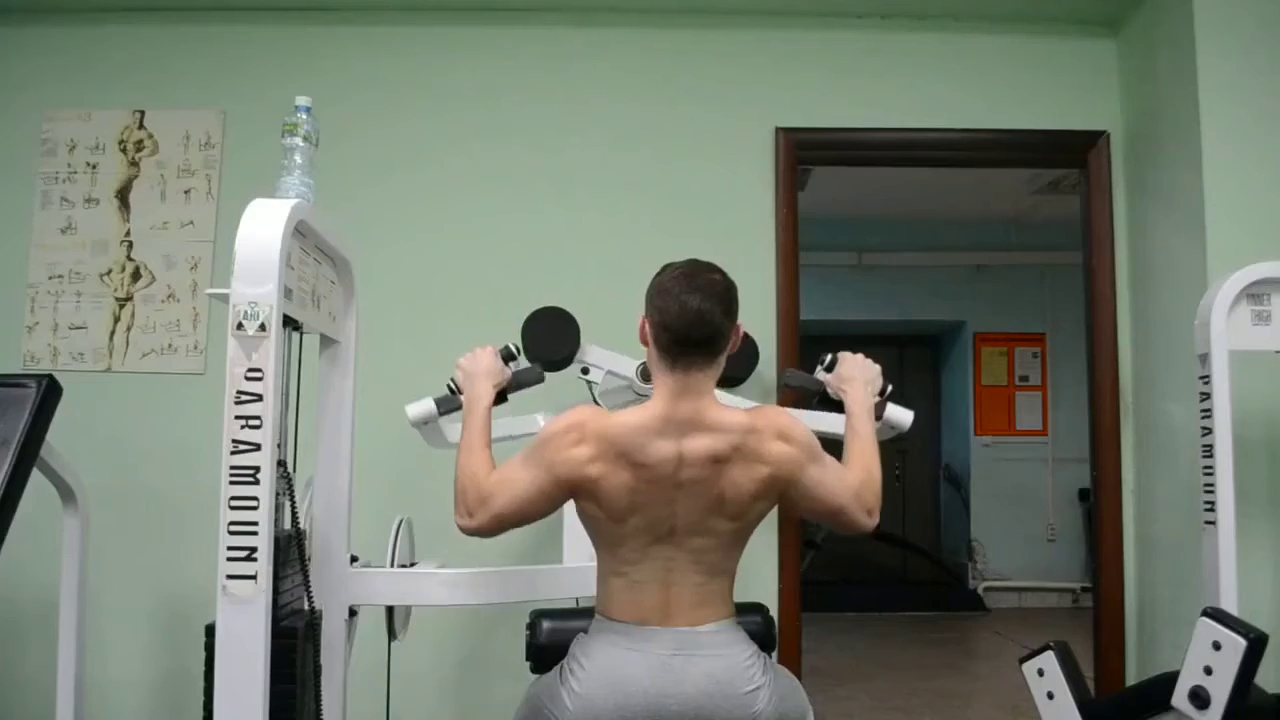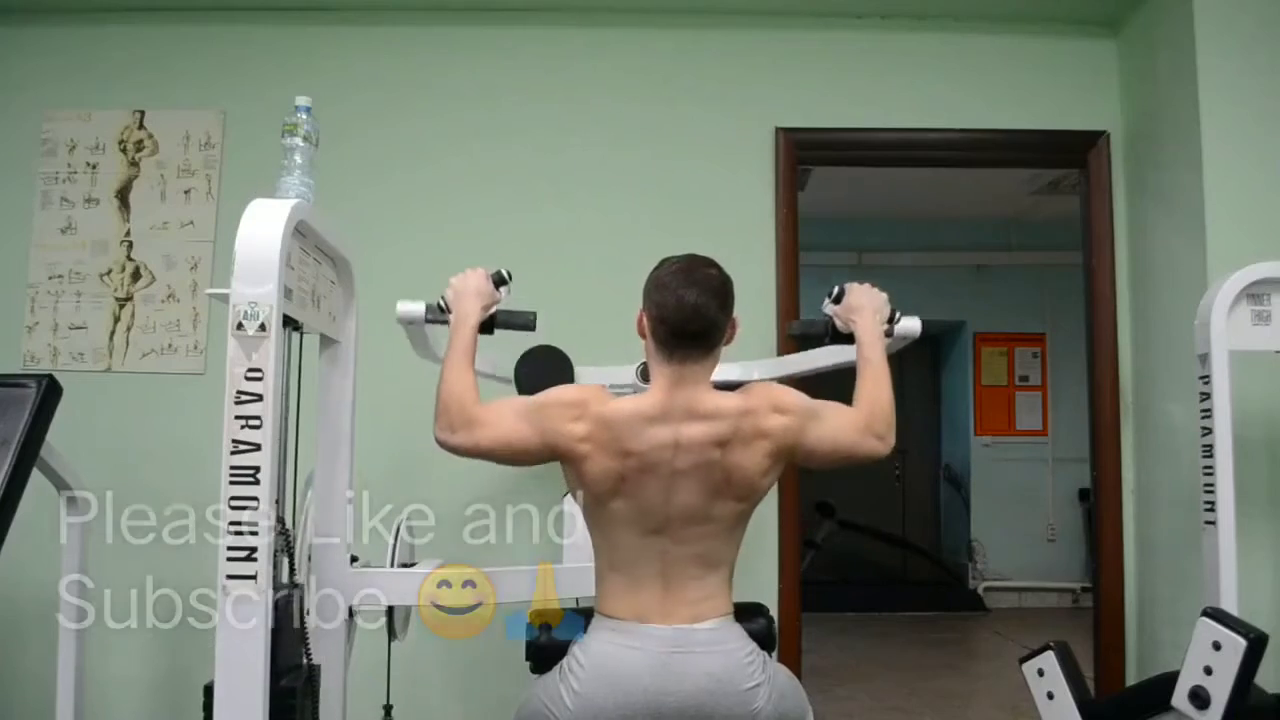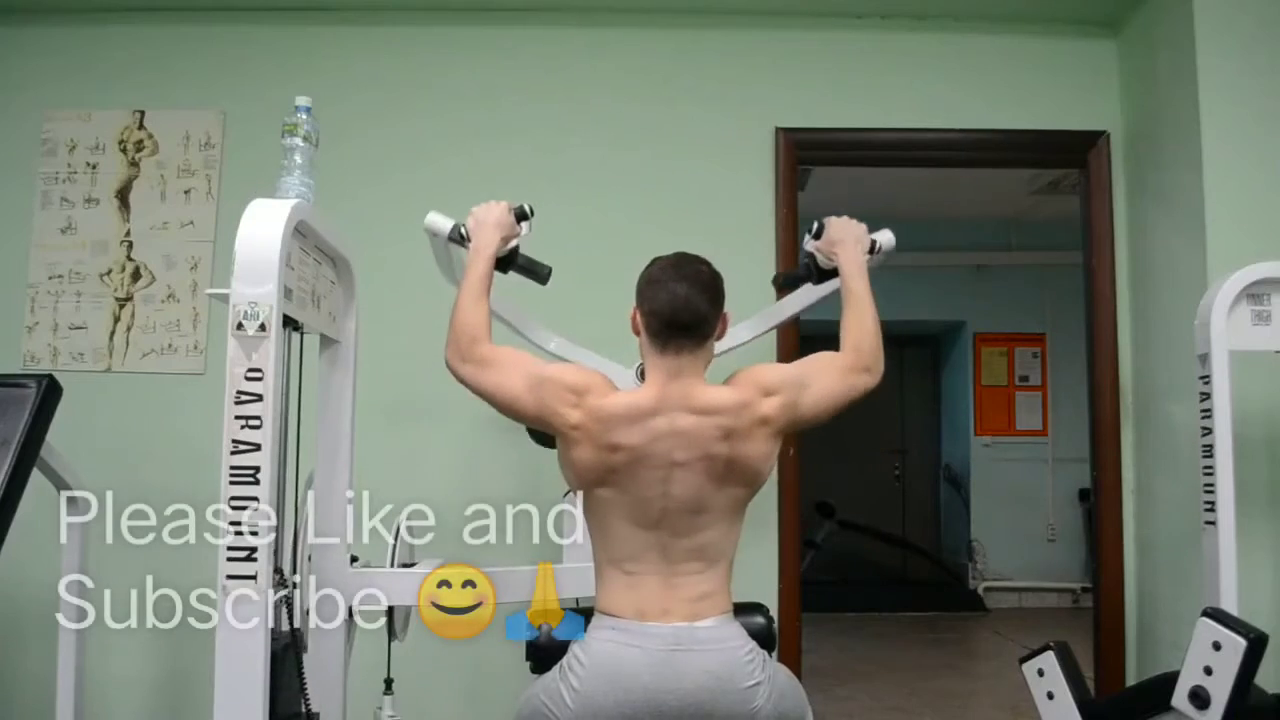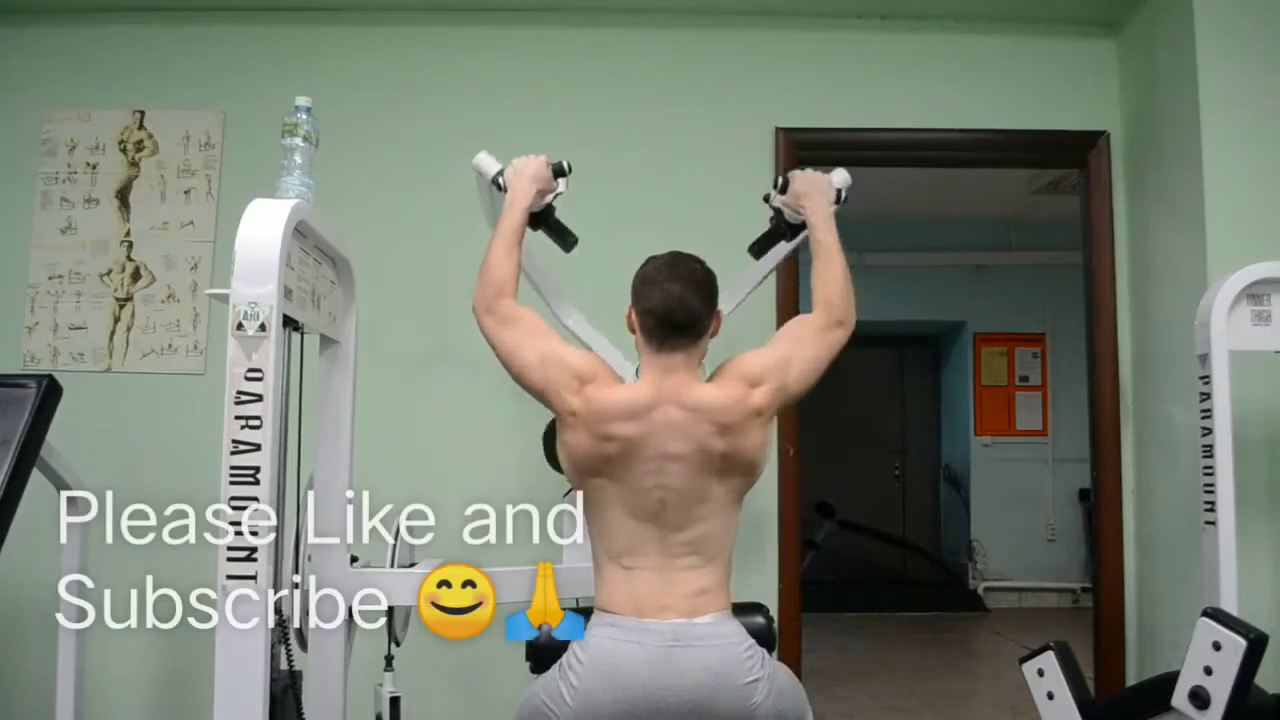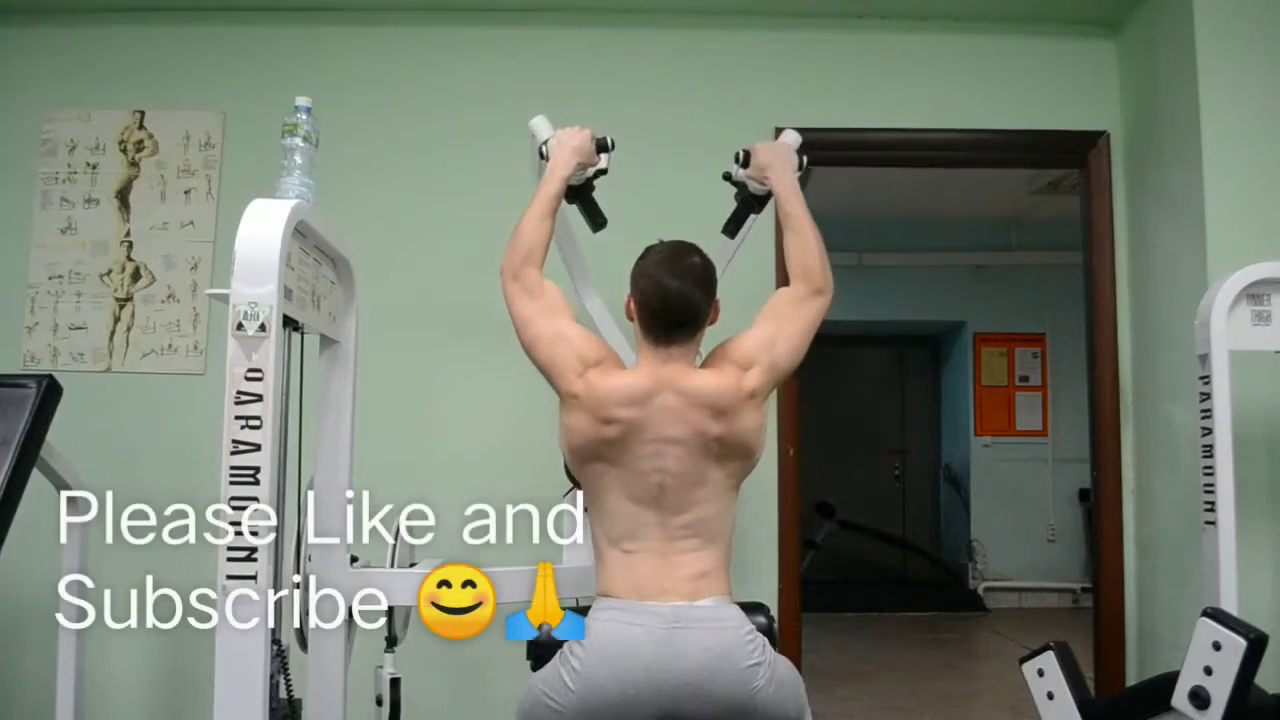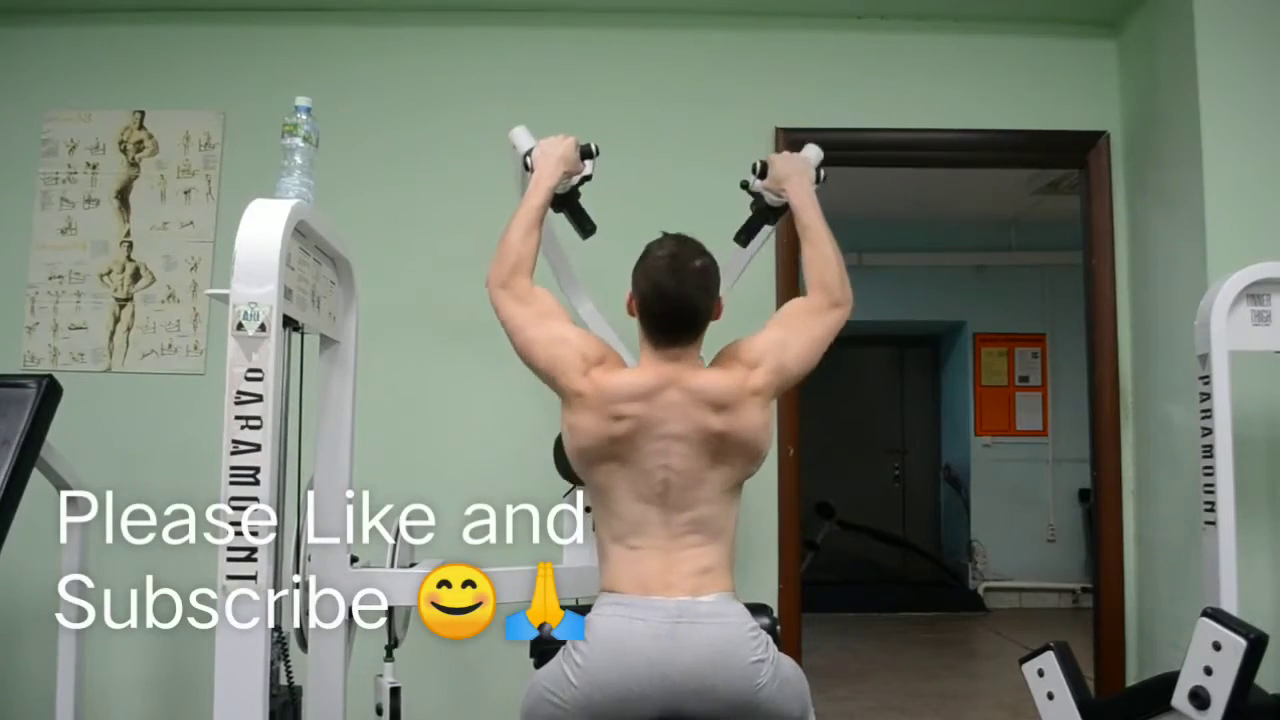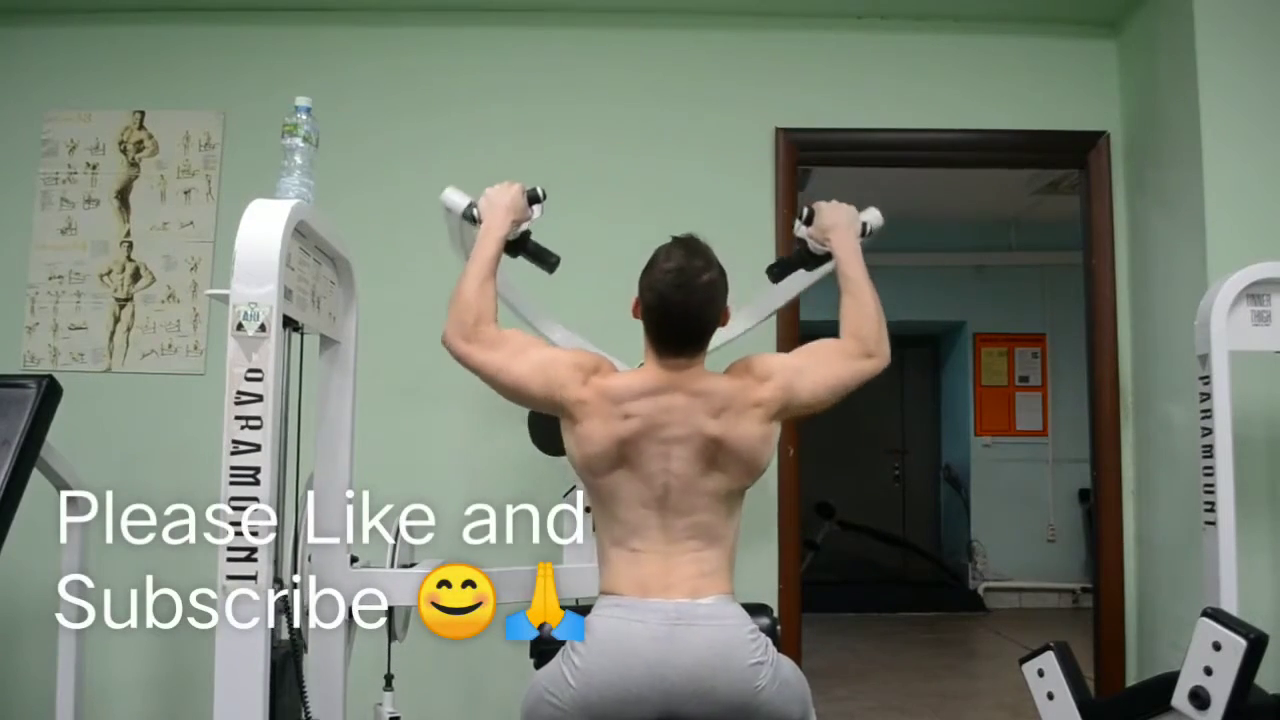
dt=0.3s
person 1, frame 1
left shoulder: (582, 440)
right shoulder: (773, 442)
left elbow: (474, 514)
right elbow: (863, 512)
left wrist: (479, 394)
right wrist: (859, 397)
left hip: (609, 677)
right hip: (726, 678)
person 1, frame 2
left shoulder: (582, 423)
right shoulder: (767, 422)
left elbow: (455, 427)
right elbow: (877, 434)
left wrist: (467, 313)
right wrist: (868, 327)
left hip: (610, 671)
right hip: (724, 671)
person 1, frame 3
left shoulder: (581, 411)
right shoulder: (759, 410)
left elbow: (466, 357)
right elbow: (864, 367)
left wrist: (485, 244)
right wrist: (850, 260)
left hip: (609, 667)
right hip: (724, 666)
person 1, frame 4
left shoulder: (586, 403)
right shoulder: (746, 403)
left elbow: (493, 307)
right elbow: (834, 318)
left wrist: (519, 198)
right wrist: (817, 210)
left hip: (610, 665)
right hip: (721, 663)
person 1, frame 5
left shoulder: (588, 388)
right shoulder: (740, 388)
left elbow: (520, 275)
right elbow: (813, 287)
left wrist: (560, 168)
right wrist: (782, 179)
left hip: (610, 649)
right hip: (722, 646)
person 1, frame 6
left shoulder: (589, 385)
right shoulder: (748, 386)
left elbow: (507, 286)
right elbow: (833, 300)
left wrist: (545, 179)
right wrist: (800, 191)
left hip: (614, 644)
right hip: (725, 643)
person 1, frame 7
left shoulder: (587, 395)
right shoulder: (756, 398)
left elbow: (466, 337)
right elbow: (869, 352)
left wrist: (495, 226)
right wrist: (844, 242)
left hip: (612, 647)
right hip: (725, 645)
